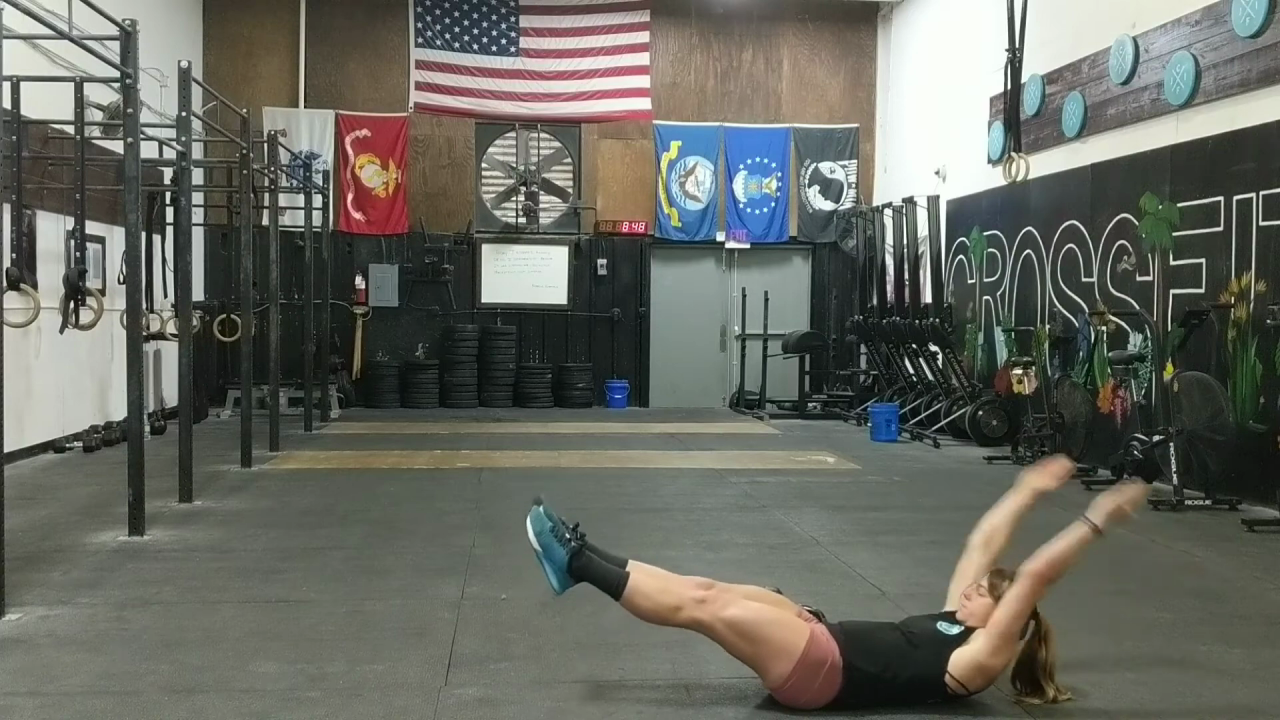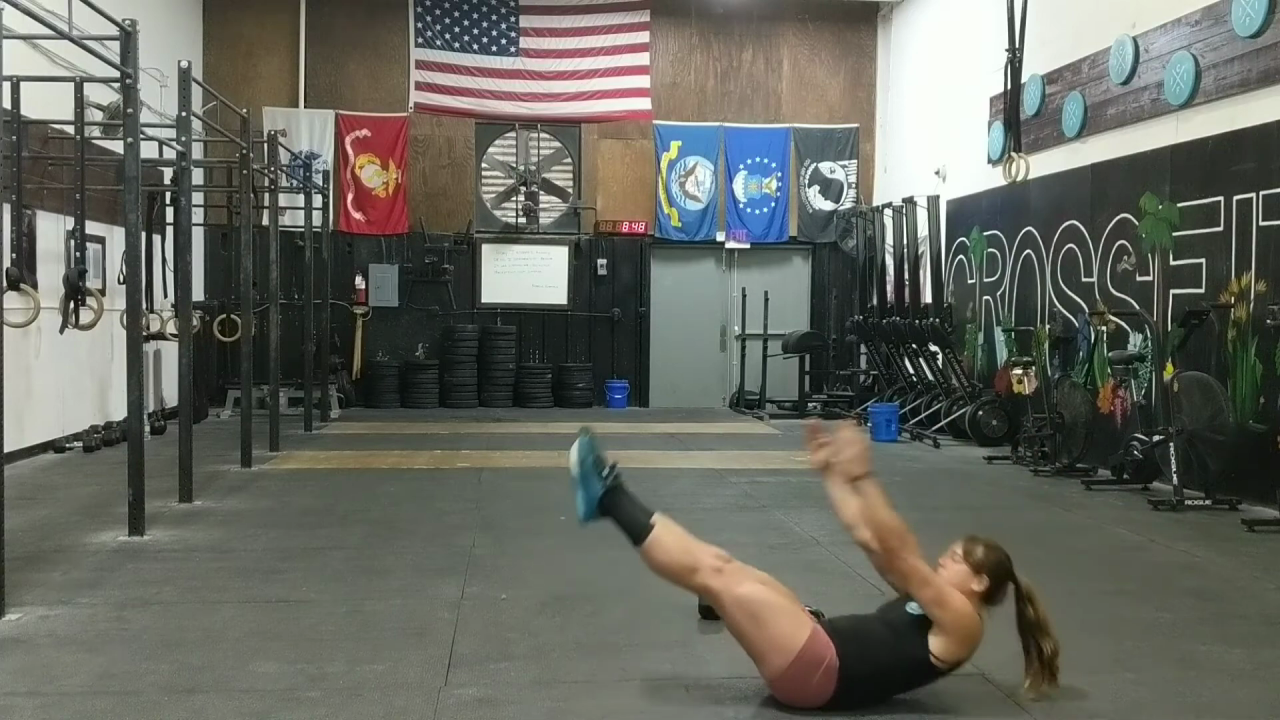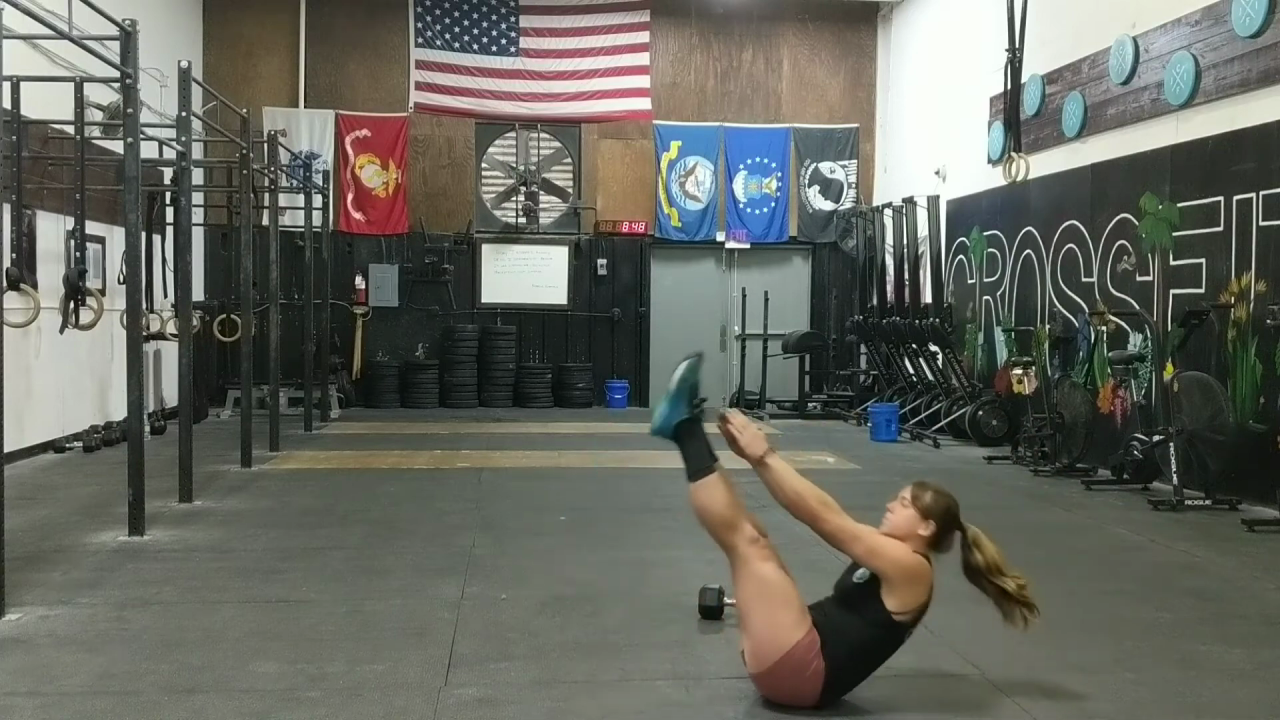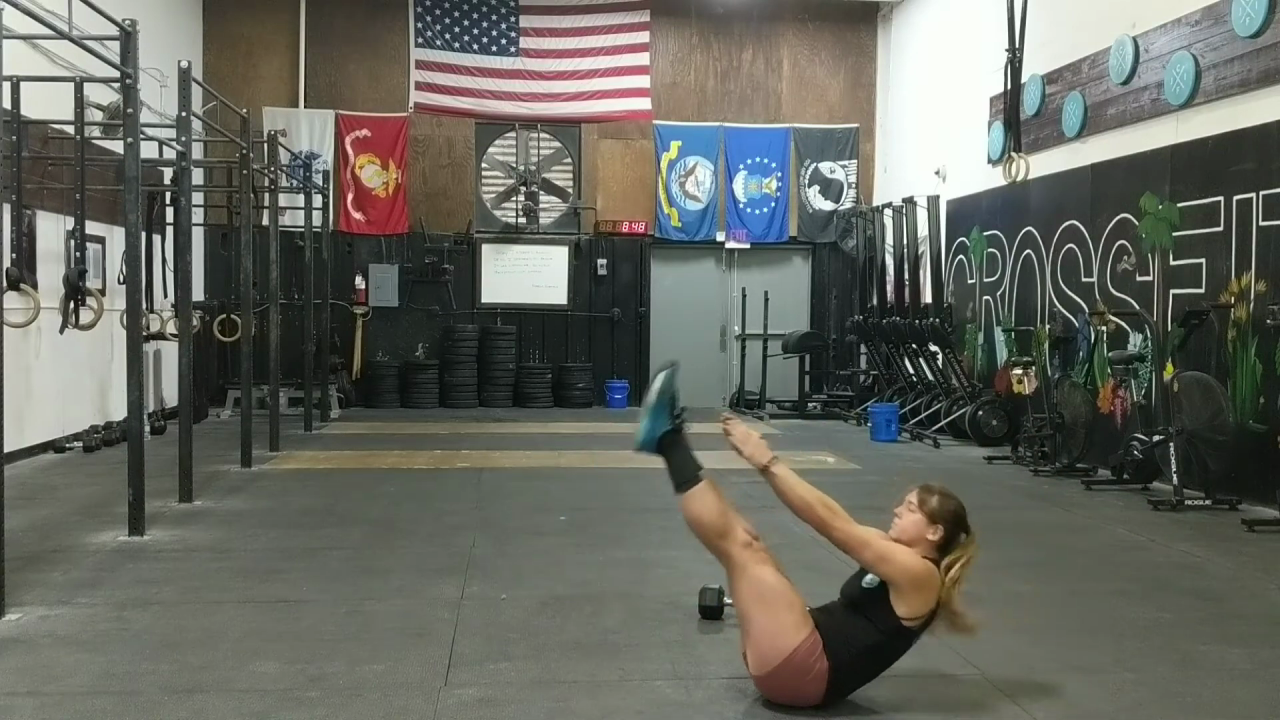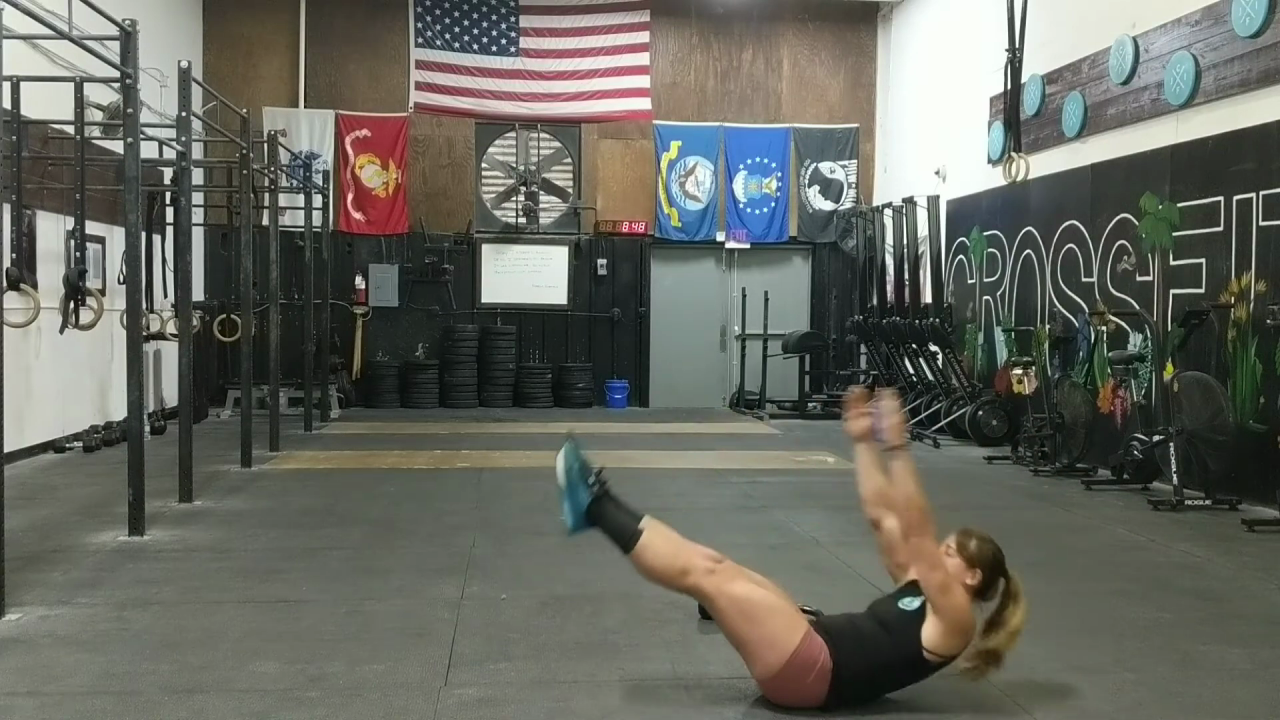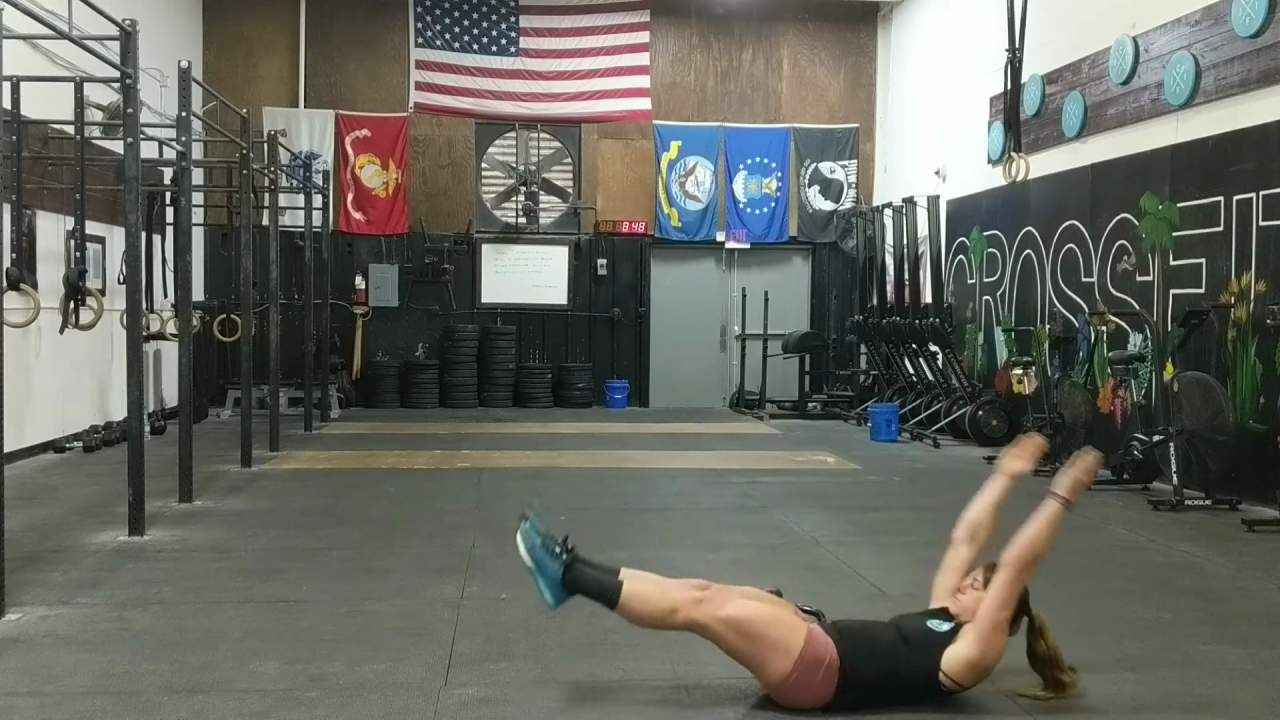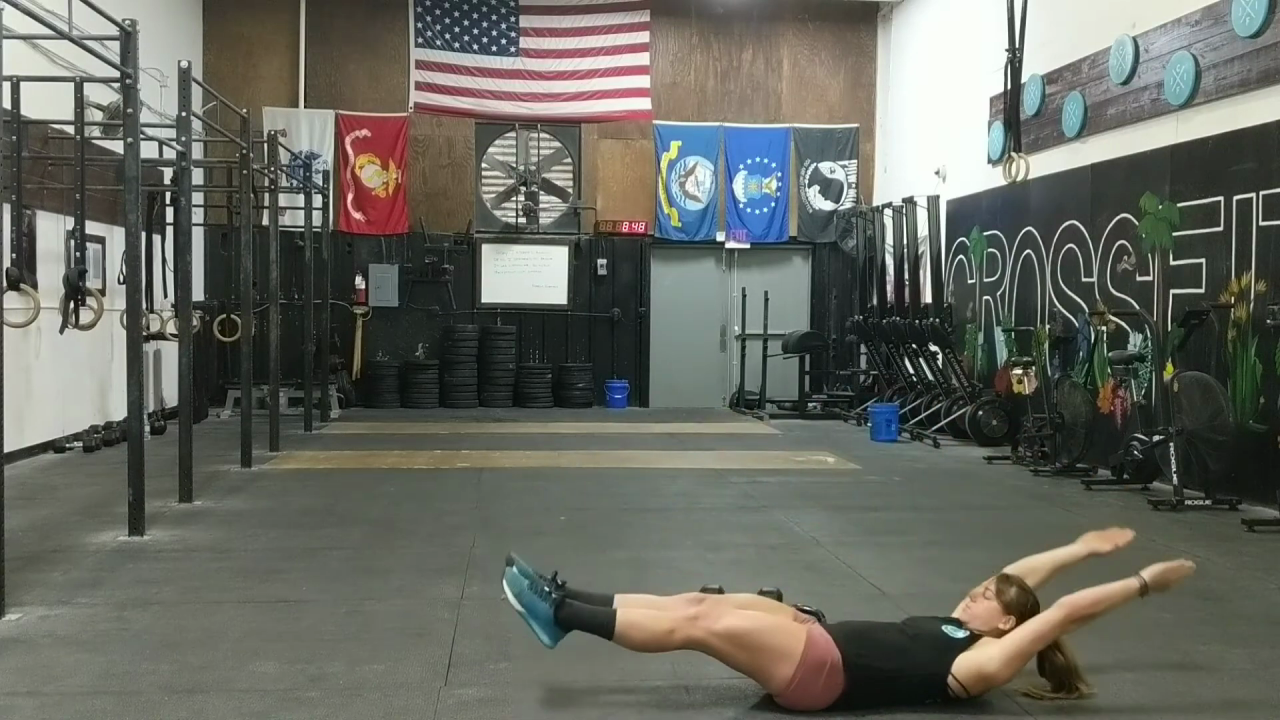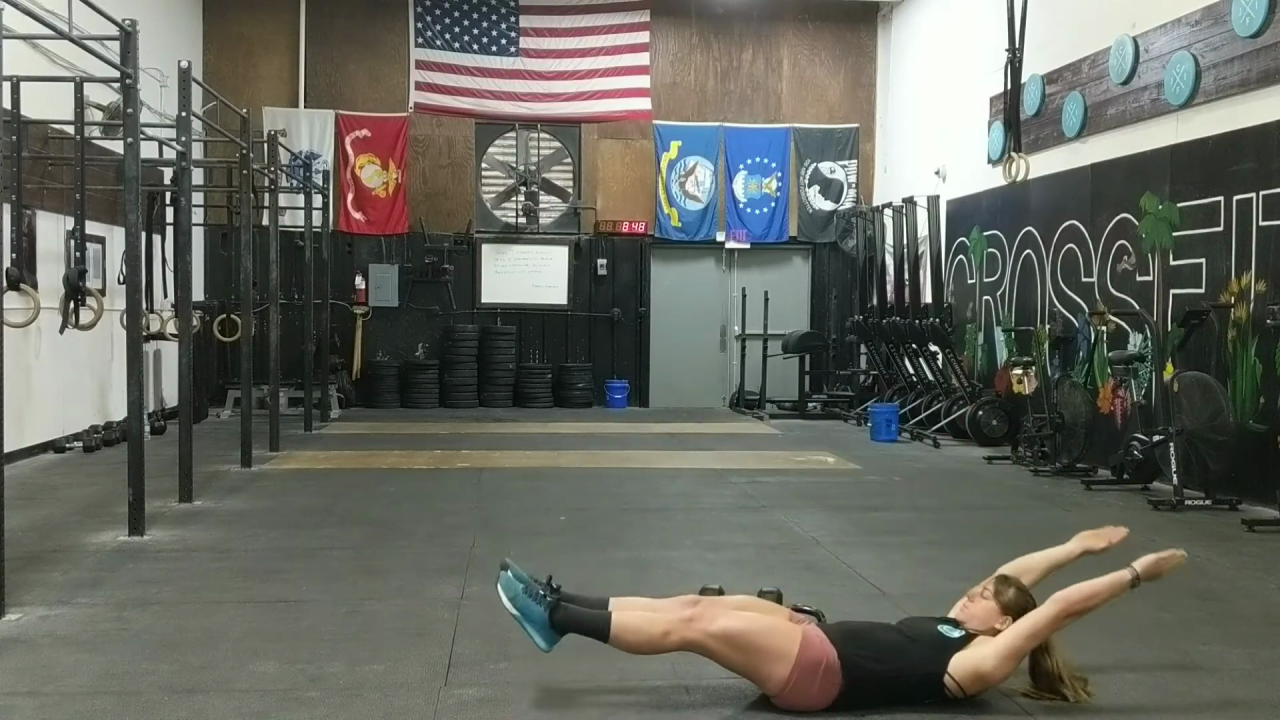
dt=0.2s
person 1, frame 1
left shoulder: (984, 660)
right shoulder: (956, 623)
left elbow: (1030, 580)
right elbow: (979, 548)
left wrist: (1092, 524)
right wrist: (1025, 491)
left hip: (823, 671)
right hip: (820, 639)
left knee: (700, 603)
right knee: (705, 589)
left ankle: (580, 562)
right ankle: (580, 556)
person 1, frame 2
left shoulder: (960, 620)
right shoulder: (930, 601)
left elbow: (898, 553)
right elbow: (868, 537)
left wrist: (861, 477)
right wrist: (831, 471)
left hip: (817, 674)
right hip: (823, 644)
left knee: (712, 574)
right knee: (719, 562)
left ankle: (610, 497)
right ankle: (611, 495)
person 1, frame 3
left shoulder: (905, 567)
right shoulder: (887, 556)
left elbow: (825, 518)
right elbow: (825, 517)
left wrist: (763, 457)
right wrist: (757, 455)
left hip: (799, 673)
right hip: (791, 662)
left knee: (748, 542)
right knee: (748, 539)
left ankle: (686, 429)
person 1, frame 4
left shoulder: (918, 573)
right shoulder: (892, 560)
left elbow: (833, 520)
right elbow: (830, 520)
left wrist: (767, 463)
right wrist: (764, 461)
left hip: (802, 675)
right hip: (791, 662)
left knee: (741, 545)
right knee: (739, 540)
left ankle: (670, 439)
right ankle: (667, 439)
person 1, frame 5
left shoulder: (954, 616)
right shoulder: (919, 586)
left elbow: (917, 534)
right elbow: (881, 516)
left wrist: (896, 448)
right wrist: (866, 444)
left hip: (809, 674)
right hip: (808, 654)
left knee: (703, 574)
right knee: (710, 562)
left ankle: (598, 507)
right ankle: (599, 507)
person 1, frame 6
left shoulder: (977, 651)
right shoulder: (948, 615)
left elbow: (1013, 569)
right elbow: (964, 542)
left wrist: (1060, 497)
right wrist: (1006, 477)
left hip: (820, 673)
right hip: (820, 644)
left knee: (695, 606)
right knee: (702, 590)
left ankle: (573, 576)
right ankle: (574, 570)
person 1, frame 7
left shoulder: (988, 664)
right shoulder: (966, 632)
left elbow: (1062, 613)
right elbow: (1013, 575)
left wrist: (1142, 582)
right wrist: (1082, 547)
left hip: (821, 672)
right hip: (820, 642)
left knee: (696, 621)
right knee: (699, 604)
left ankle: (566, 613)
right ankle: (566, 604)
person 1, frame 8
left shoulder: (979, 664)
right shoulder: (956, 632)
left elbow: (1052, 609)
right elbow: (1008, 575)
left wrist: (1133, 573)
right wrist: (1076, 546)
left hip: (818, 671)
right hip: (815, 638)
left knee: (691, 624)
right knee: (695, 607)
left ankle: (561, 617)
right ankle: (562, 608)
